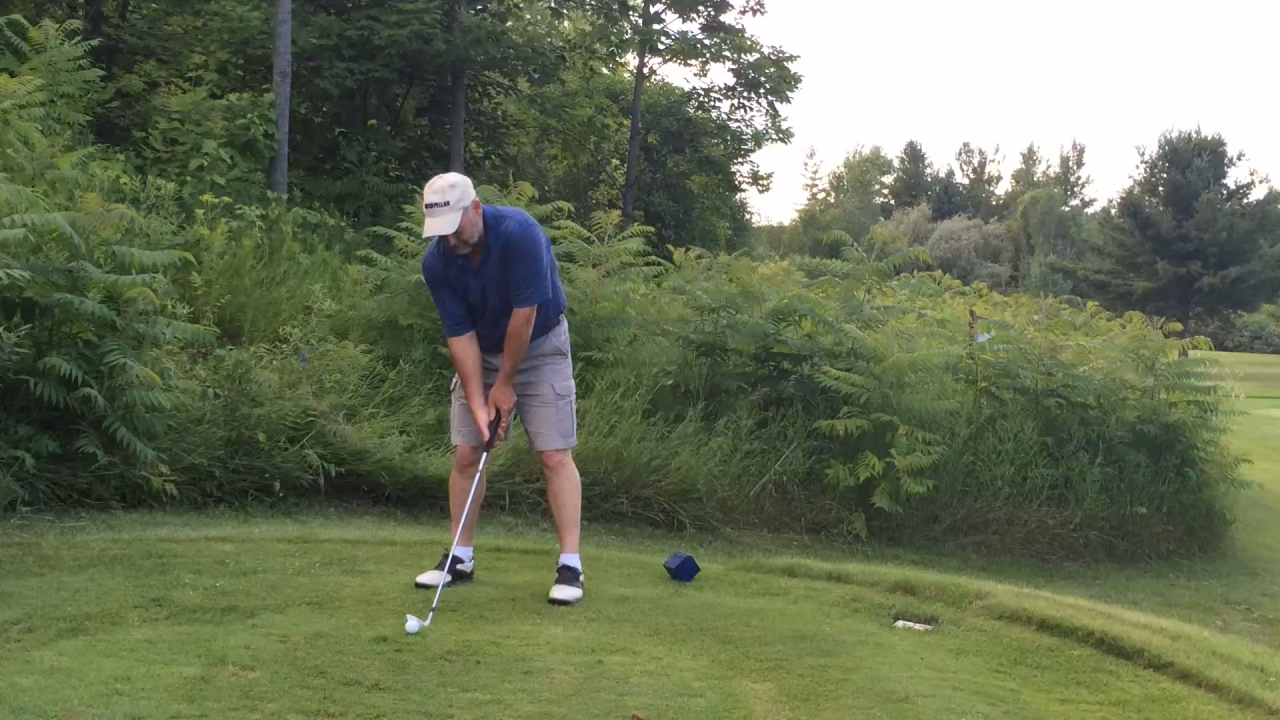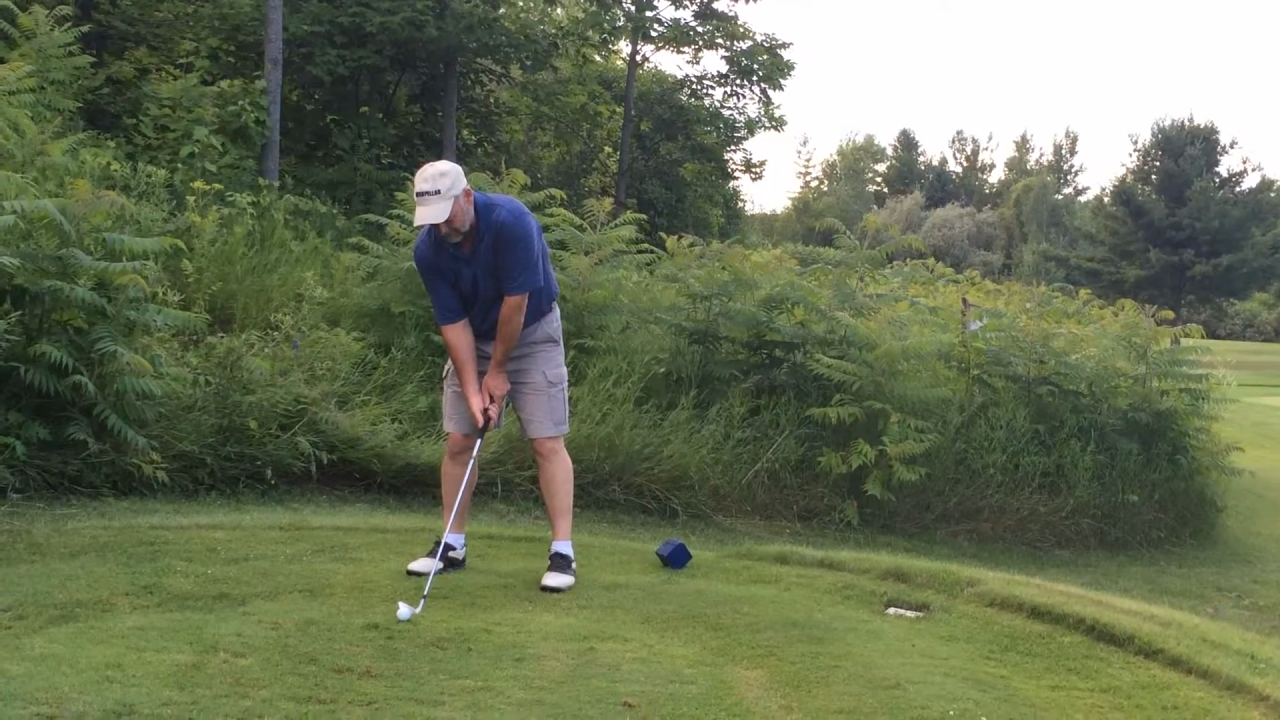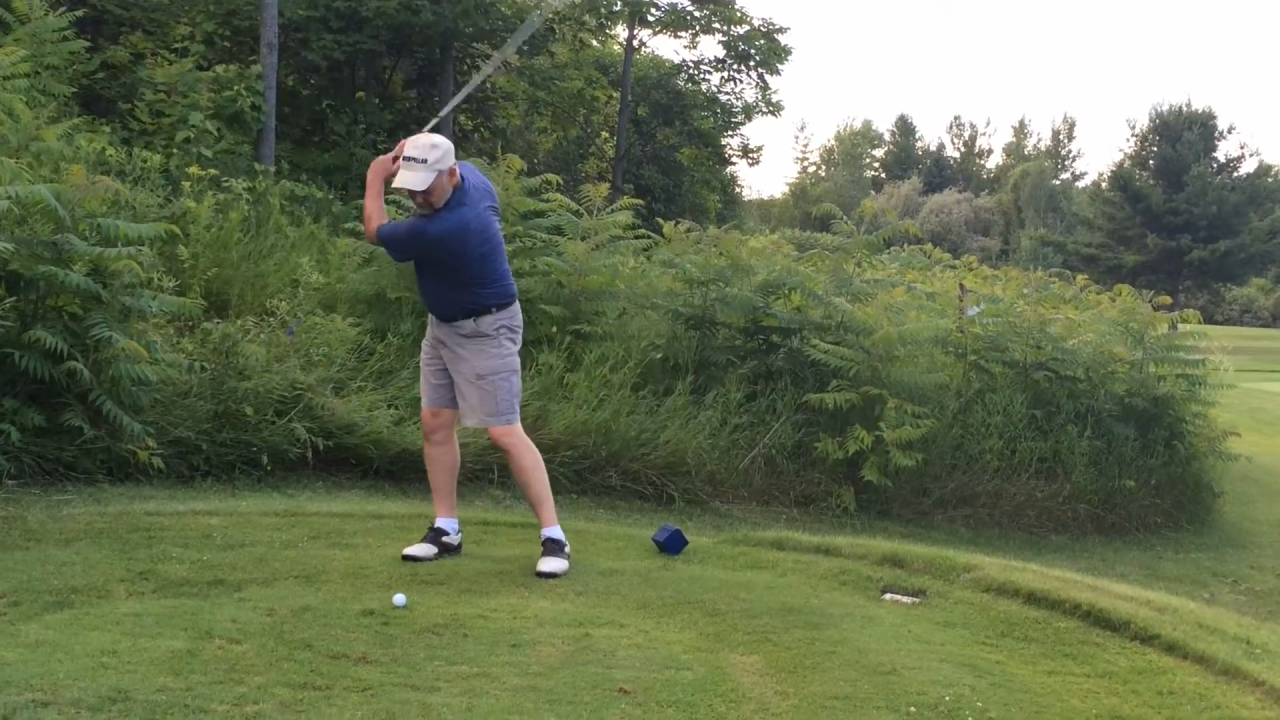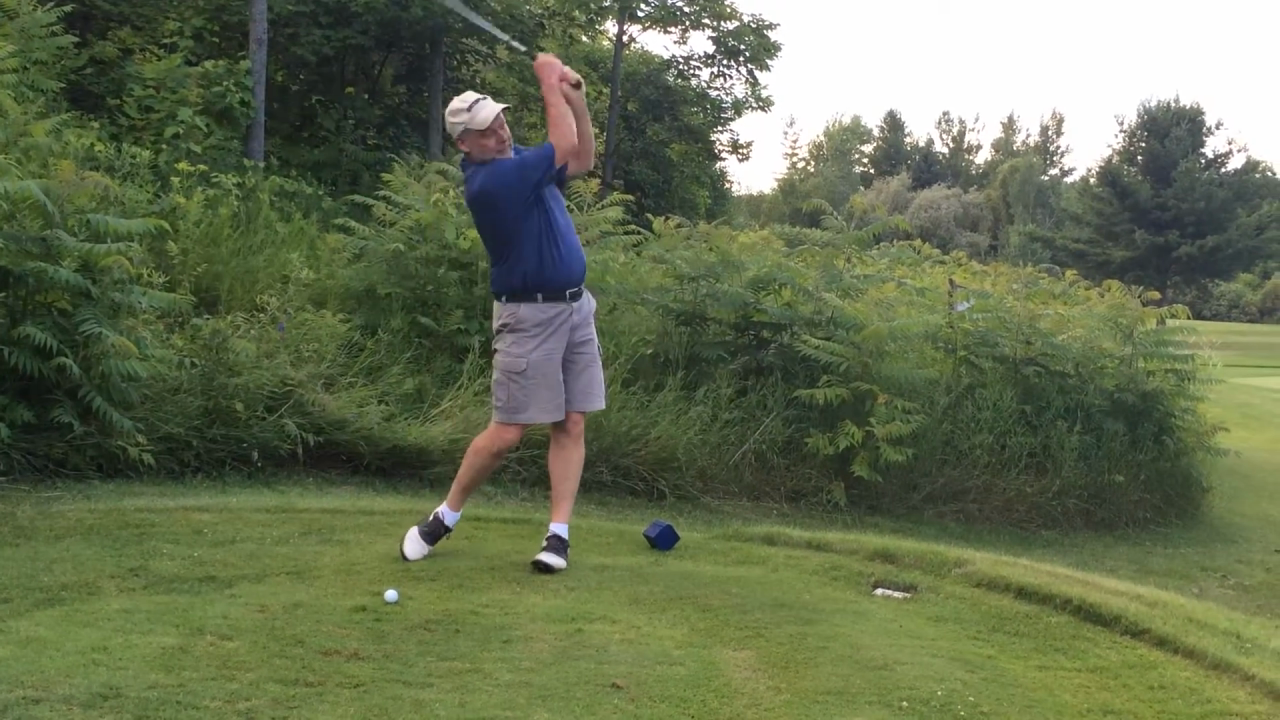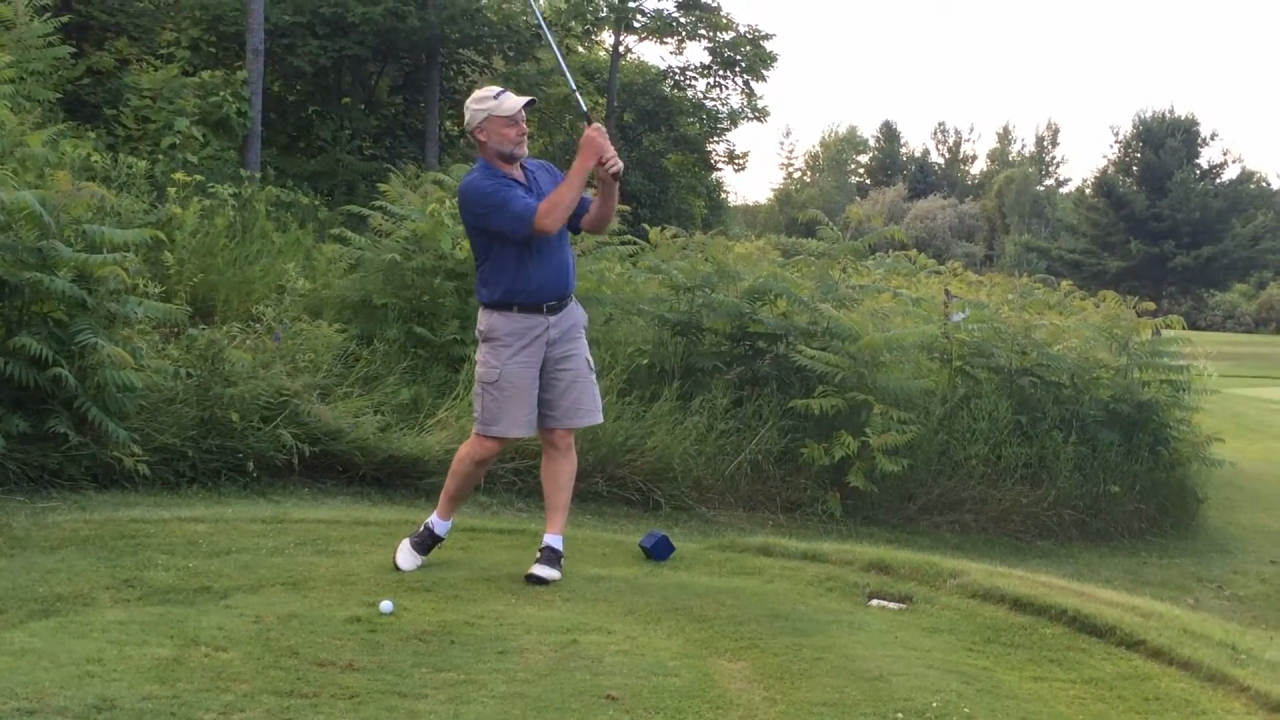
dt=1s
person 1, frame 1
left shoulder: (520, 232)
right shoulder: (436, 260)
left elbow: (524, 314)
right elbow: (460, 334)
left wrist: (505, 384)
right wrist: (477, 404)
left hip: (540, 348)
right hip: (480, 353)
left knee: (555, 455)
right knee: (466, 454)
left ankle: (570, 565)
right ankle: (460, 558)
person 1, frame 2
left shoulder: (510, 221)
right shoulder: (427, 249)
left elbow: (516, 301)
right elbow: (453, 322)
left wrist: (498, 370)
right wrist: (471, 390)
left hip: (532, 335)
right hip: (472, 341)
left knee: (547, 443)
right knee: (458, 442)
left ankle: (562, 552)
right ankle: (452, 544)
person 1, frame 3
left shoulder: (437, 232)
right shoulder: (470, 175)
left elbow: (375, 231)
left wrist: (375, 177)
right wrist: (399, 165)
left hip: (485, 330)
right hip: (445, 324)
left knee: (505, 433)
right knee: (435, 423)
left ankle: (553, 536)
right ankle: (446, 529)
person 1, frame 4
left shoulder: (512, 158)
right shoulder: (491, 182)
left elbow: (582, 161)
right elbow: (564, 146)
left wrist: (572, 93)
right wrist: (550, 85)
left hip: (575, 305)
right hip: (529, 316)
left knee: (572, 424)
right knee: (507, 432)
left ankle: (558, 532)
right ankle: (445, 516)
person 1, frame 5
left shoulder: (544, 171)
right shoulder: (477, 188)
left elbow: (594, 225)
right elbow: (544, 223)
left wrist: (608, 180)
right wrist: (583, 160)
left hip: (564, 319)
right hip: (509, 325)
left knee: (561, 436)
right knee: (489, 441)
left ankle: (552, 545)
right ankle: (435, 526)
